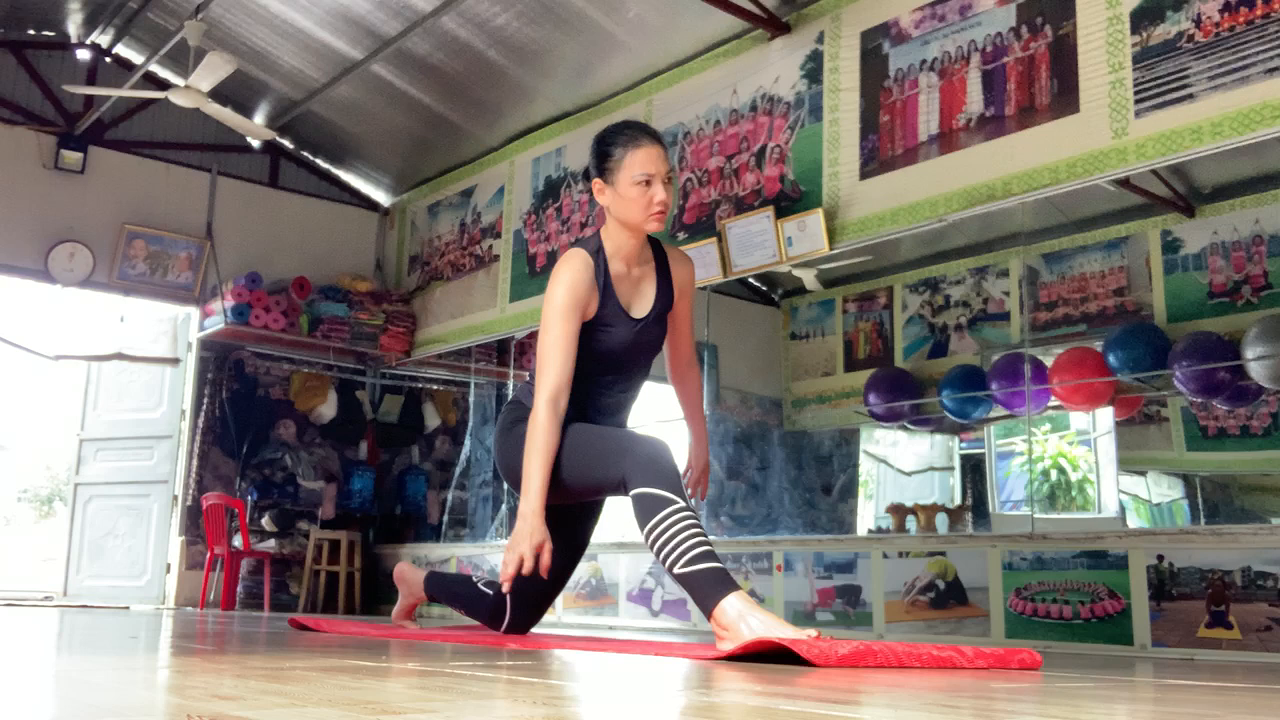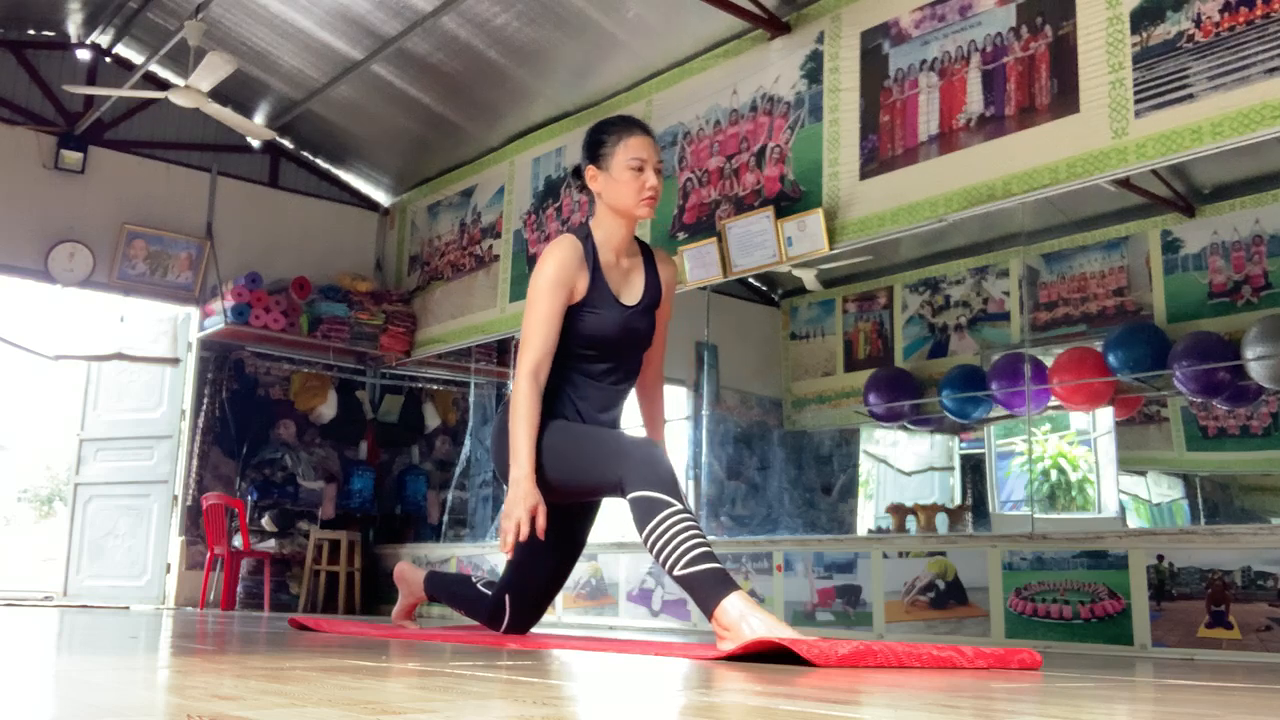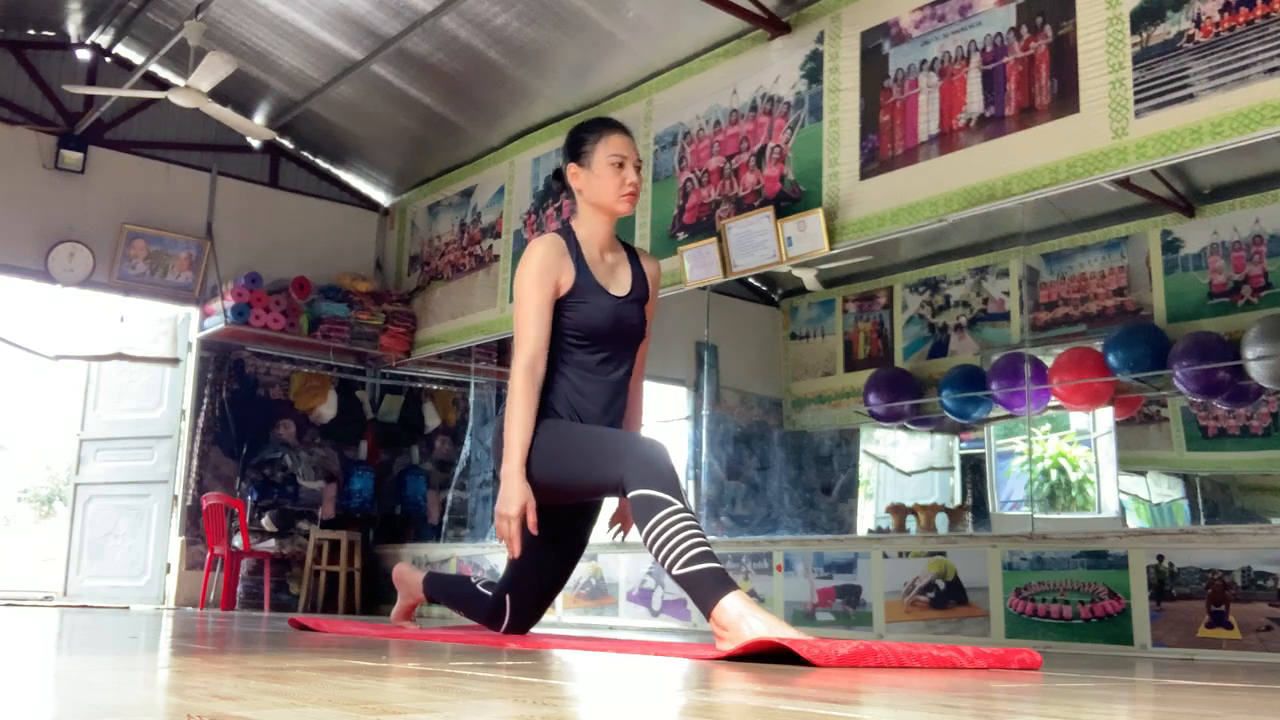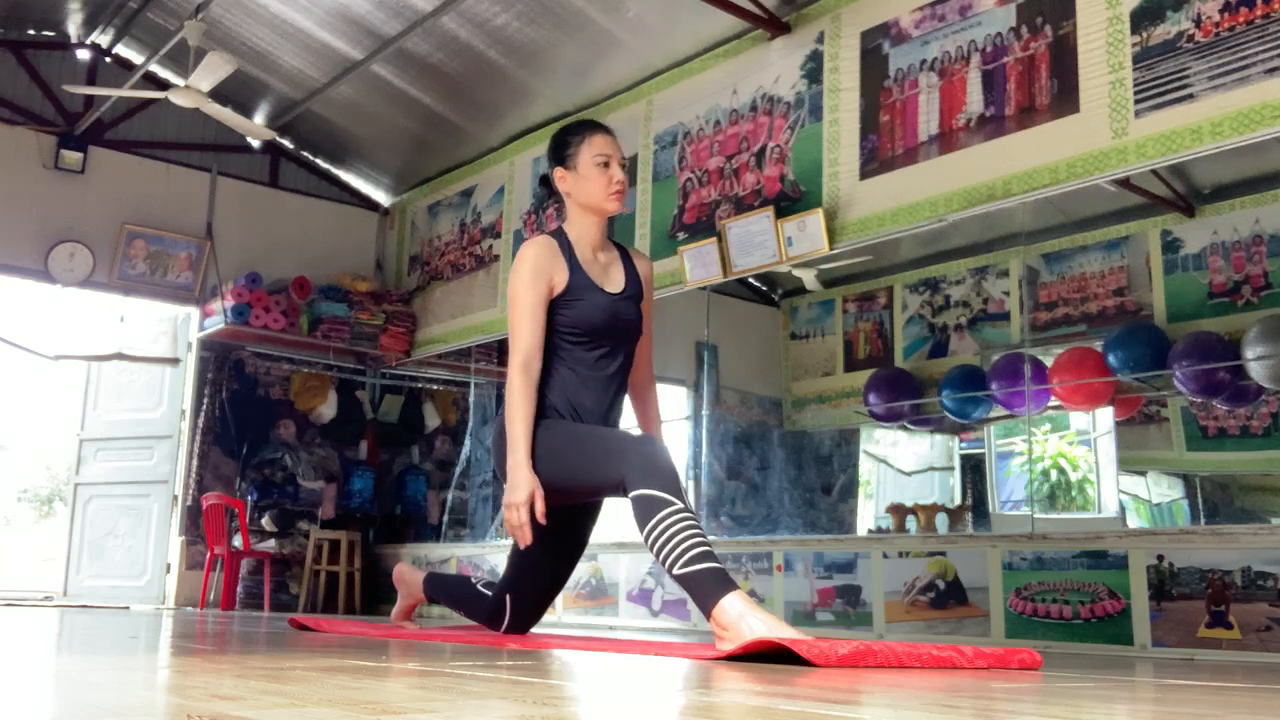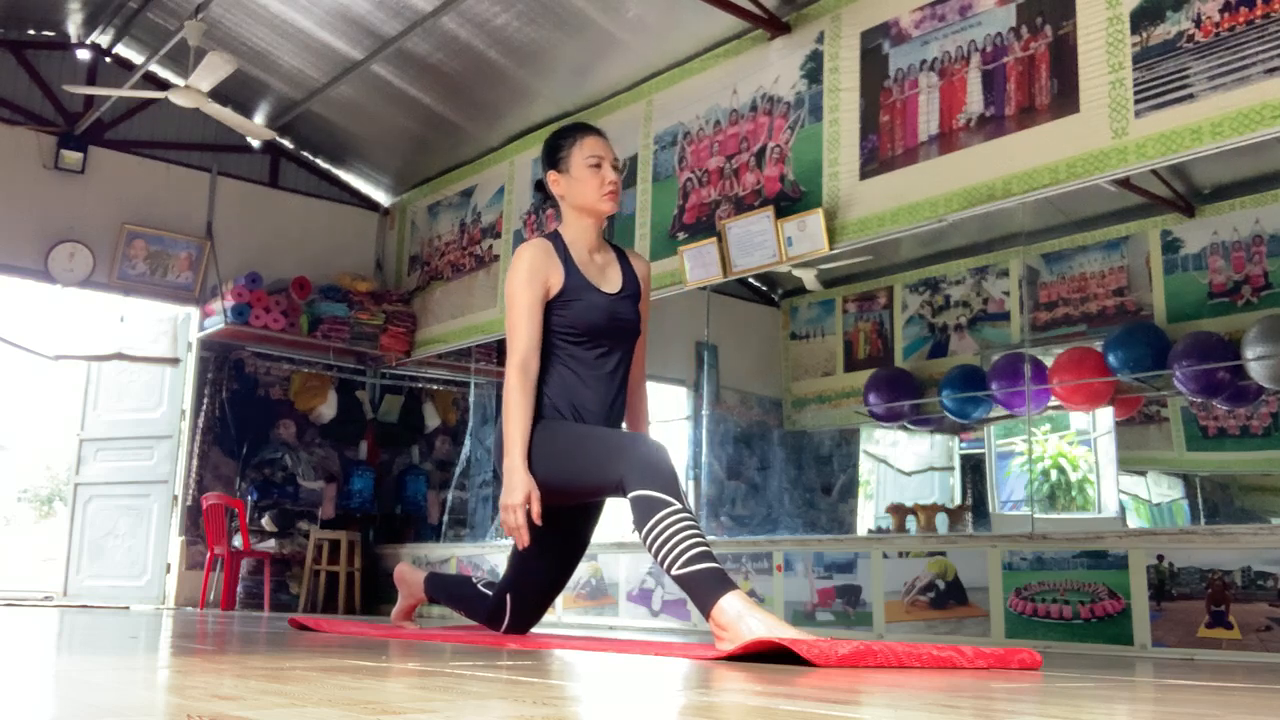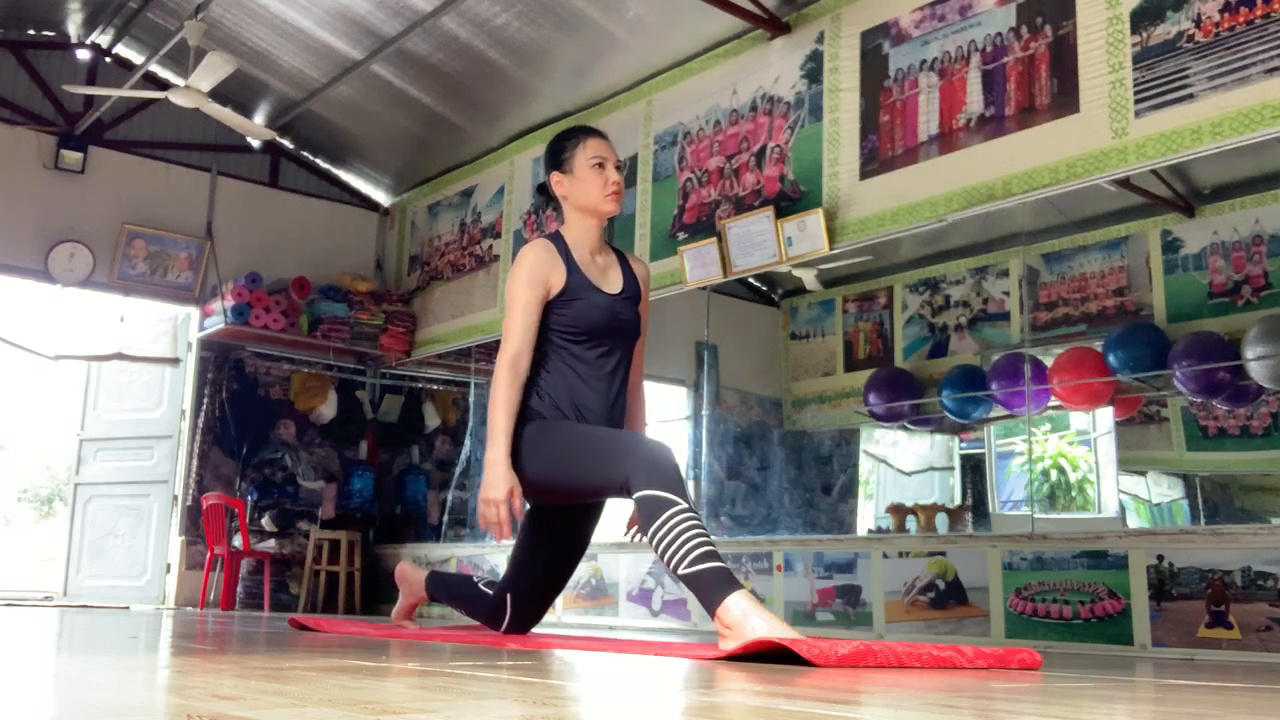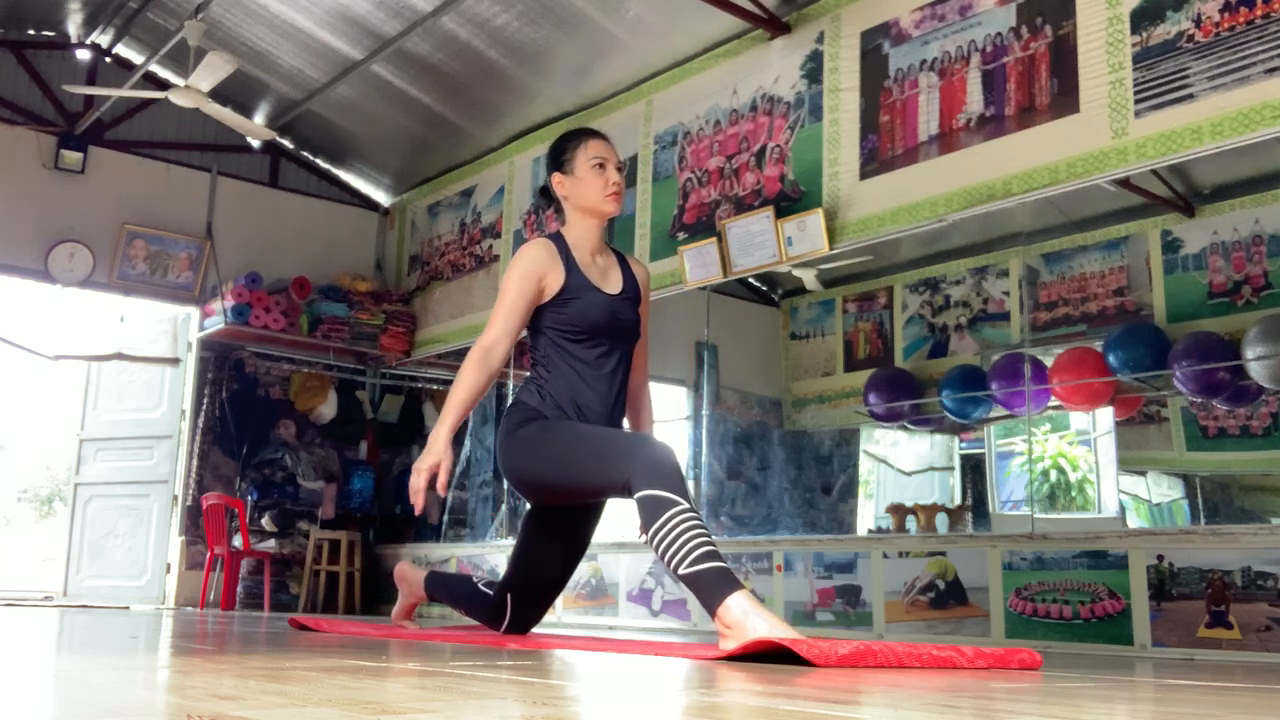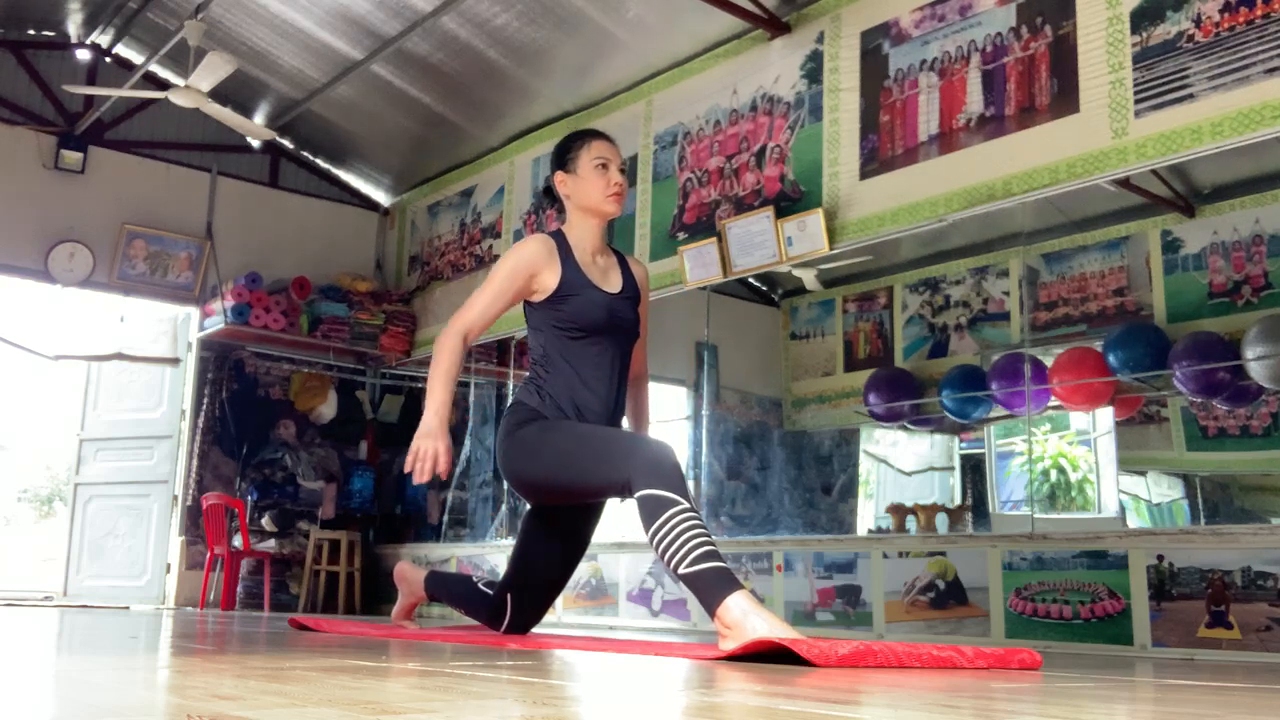
dt=0.3s
person 1, frame 1
left shoulder: (677, 269)
right shoulder: (578, 270)
left elbow: (683, 364)
right elbow: (551, 397)
left wrist: (700, 443)
right wrist: (530, 516)
left hip: (590, 453)
right hip: (532, 439)
left knee: (514, 615)
right knee: (648, 459)
left ankle: (421, 582)
right ankle: (731, 612)
person 1, frame 2
left shoulder: (660, 270)
right shoulder: (567, 256)
left elbow: (648, 375)
right elbow: (530, 372)
left wrist: (662, 449)
right wrist: (521, 479)
left hip: (586, 451)
right hip: (536, 439)
left knee: (512, 615)
right knee: (640, 464)
left ankle: (421, 582)
right ankle: (731, 613)
person 1, frame 3
left shoulder: (645, 270)
right shoulder: (549, 253)
right elbow: (527, 367)
left wrist: (632, 486)
right wrist: (513, 471)
left hip: (585, 457)
right hip: (540, 440)
left knee: (512, 614)
right knee: (646, 458)
left ankle: (420, 582)
right ankle: (730, 612)
person 1, frame 4
left shoulder: (638, 269)
right shoulder: (542, 254)
left elbow: (640, 374)
right elbow: (523, 365)
left wrist: (657, 484)
right wrist: (518, 467)
left hip: (587, 459)
right hip: (539, 440)
left knee: (512, 615)
right knee: (644, 461)
left ankle: (419, 583)
right ankle: (729, 612)
person 1, frame 5
left shoulder: (634, 269)
right shoulder: (537, 257)
left elbow: (633, 376)
right elbow: (521, 367)
left wrist: (648, 489)
right wrist: (515, 467)
left hip: (587, 459)
right hip: (543, 441)
left knee: (511, 615)
right knee: (645, 461)
left ankle: (420, 582)
right ankle: (728, 611)
person 1, frame 6
left shoulder: (635, 272)
right shoulder: (541, 258)
right elbow: (512, 363)
left wrist: (644, 488)
right wrist: (497, 461)
left hip: (589, 461)
right hip: (540, 440)
left knee: (512, 615)
right knee: (653, 459)
left ankle: (423, 582)
right ankle: (733, 610)
person 1, frame 7
left shoulder: (634, 274)
right shoulder: (541, 257)
left elbow: (635, 379)
right elbow: (490, 350)
left wrist: (653, 490)
right wrist: (440, 437)
left hip: (588, 458)
right hip: (536, 438)
left knee: (513, 616)
right knee: (653, 461)
left ankle: (422, 581)
right ankle: (734, 611)
person 1, frame 8
left shoulder: (634, 274)
right shoulder: (539, 254)
left elbow: (635, 372)
right elbow: (458, 331)
left wrist: (639, 439)
right wrist: (434, 420)
left hip: (588, 459)
right hip: (535, 438)
left knee: (513, 616)
right knee: (654, 460)
left ankle: (422, 581)
right ankle: (734, 610)
